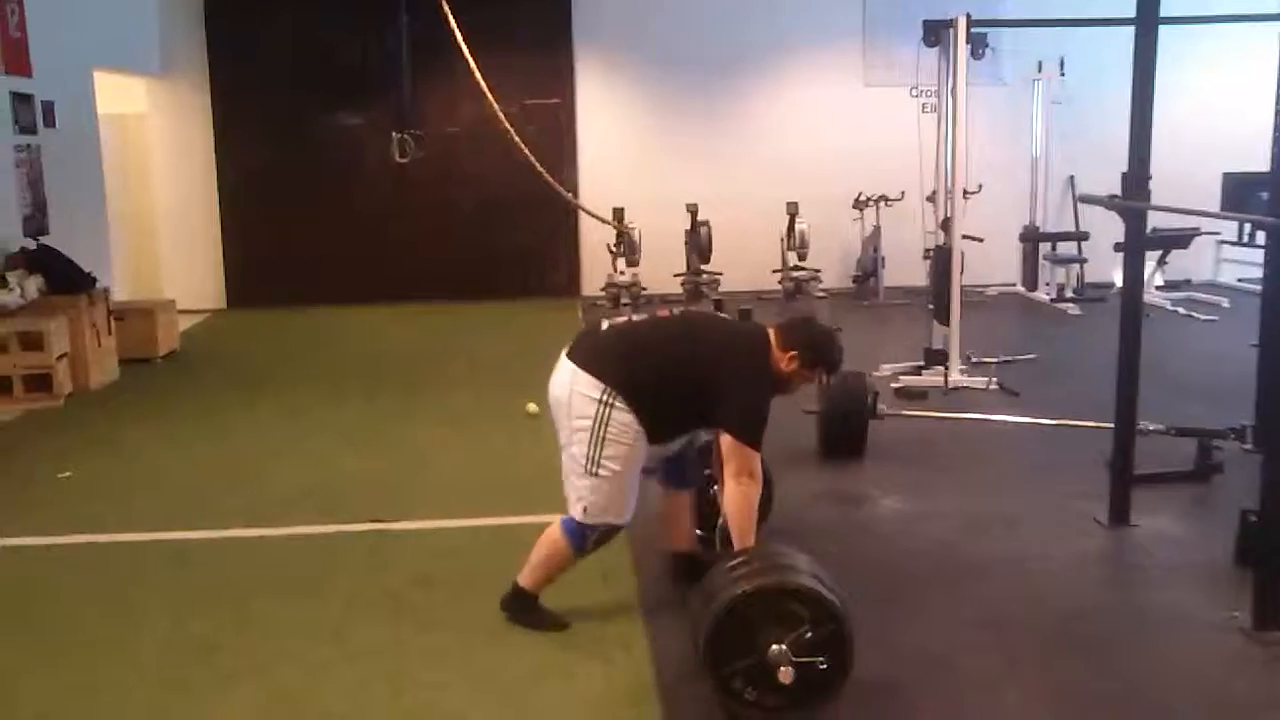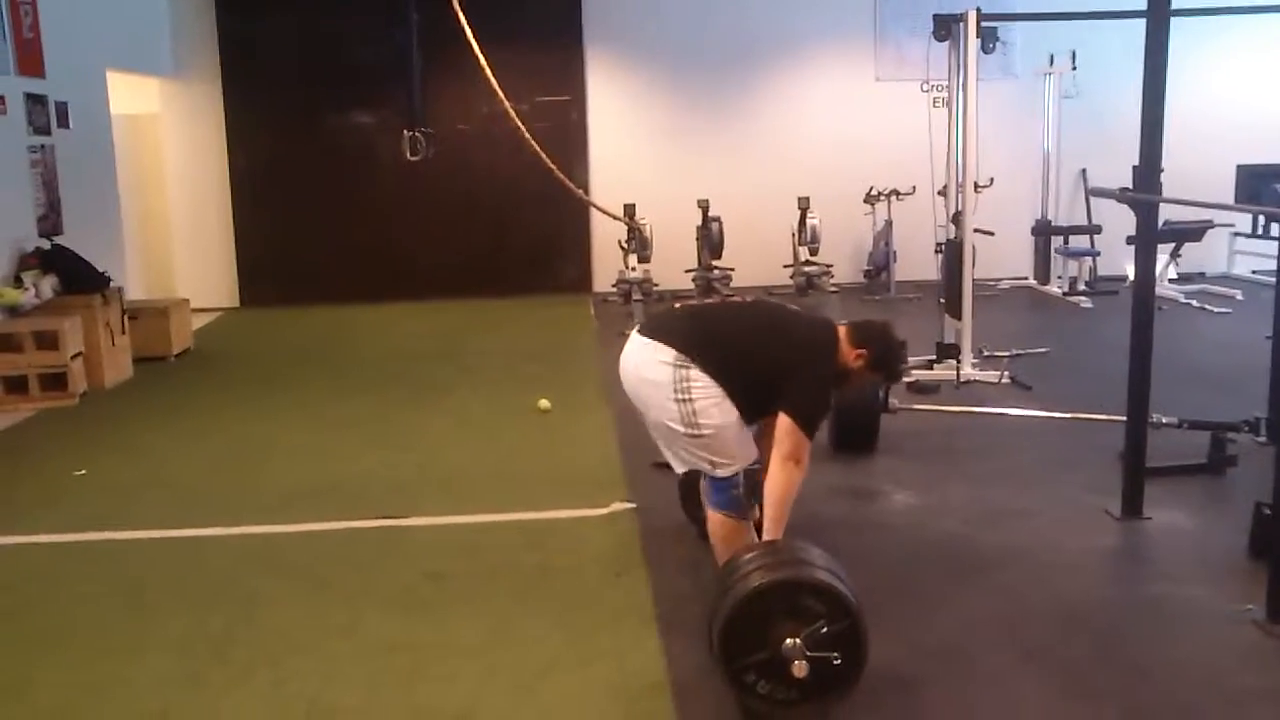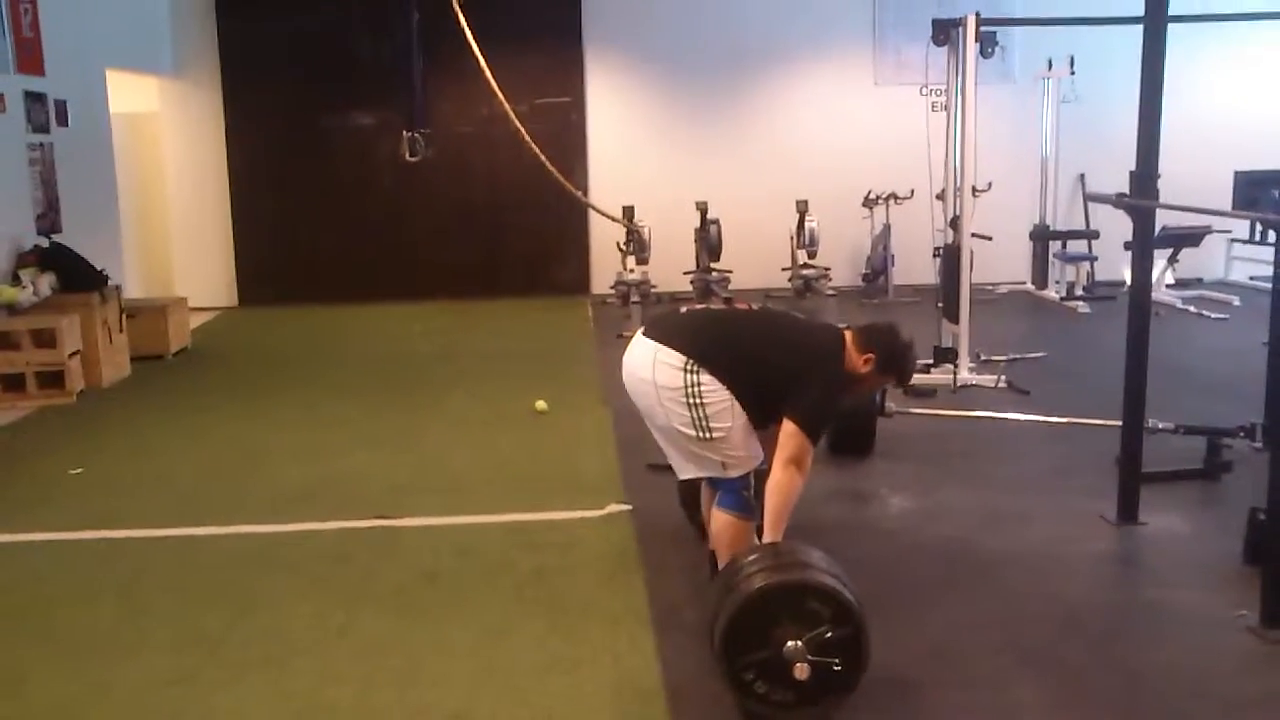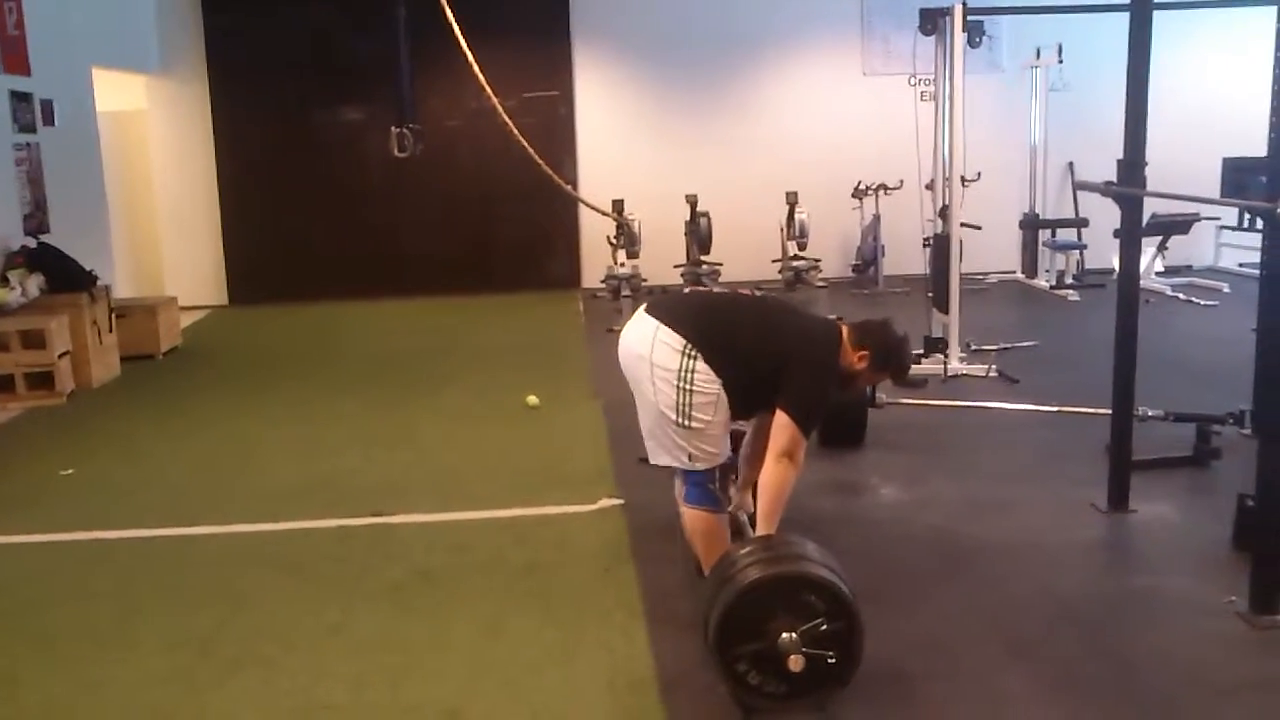
dt=0.5s
person 1, frame 1
left shoulder: (746, 345)
right shoulder: (749, 373)
right elbow: (742, 475)
left hip: (592, 368)
right hip: (596, 389)
left knee: (678, 457)
right knee: (601, 516)
left ankle: (686, 560)
right ankle: (521, 597)
person 1, frame 2
left shoulder: (810, 338)
right shoulder: (819, 363)
left elbow: (768, 415)
right elbow: (789, 460)
right hip: (669, 360)
left knee: (719, 465)
right knee: (729, 473)
person 1, frame 3
left shoulder: (813, 345)
right shoulder: (826, 370)
left elbow: (772, 418)
right elbow: (790, 464)
right hip: (675, 365)
left knee: (717, 468)
right knee: (736, 479)
left ankle: (722, 565)
person 1, frame 4
left shoulder: (811, 341)
right shoulder: (818, 362)
left elbow: (766, 421)
right elbow: (783, 456)
left wrist: (742, 490)
right hip: (672, 346)
left knee: (695, 464)
right knee: (702, 475)
left ankle: (712, 562)
